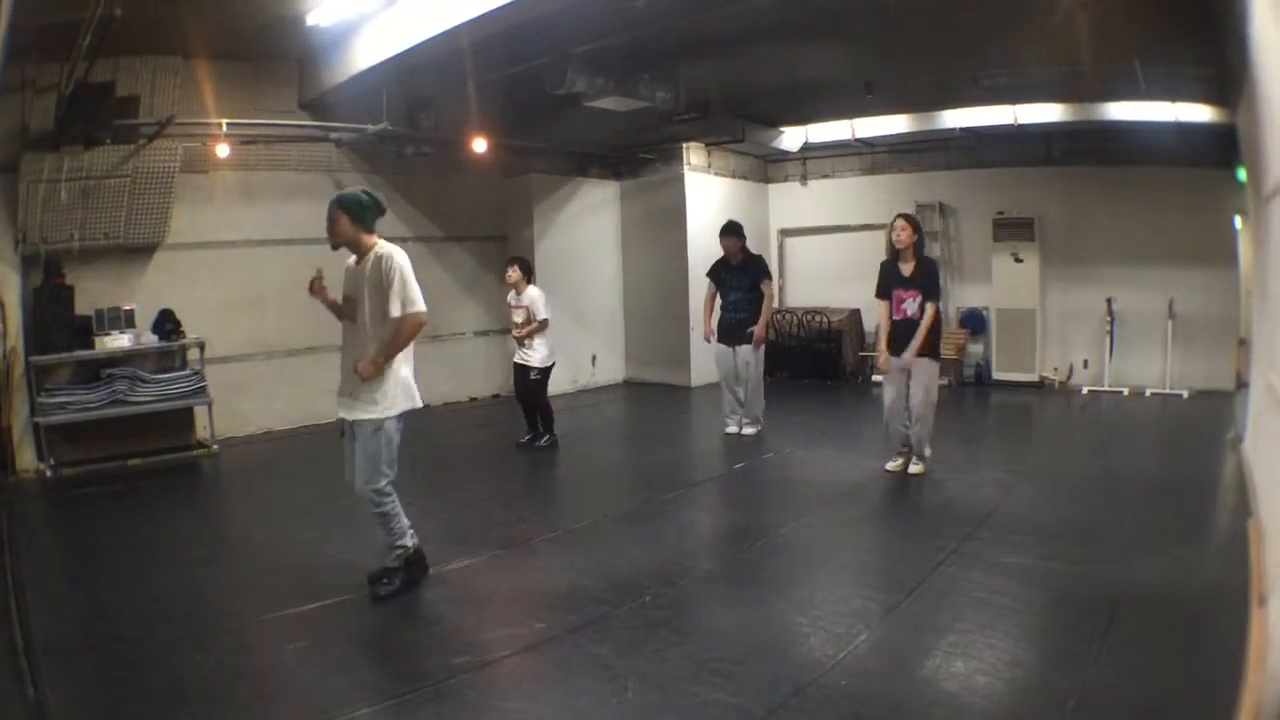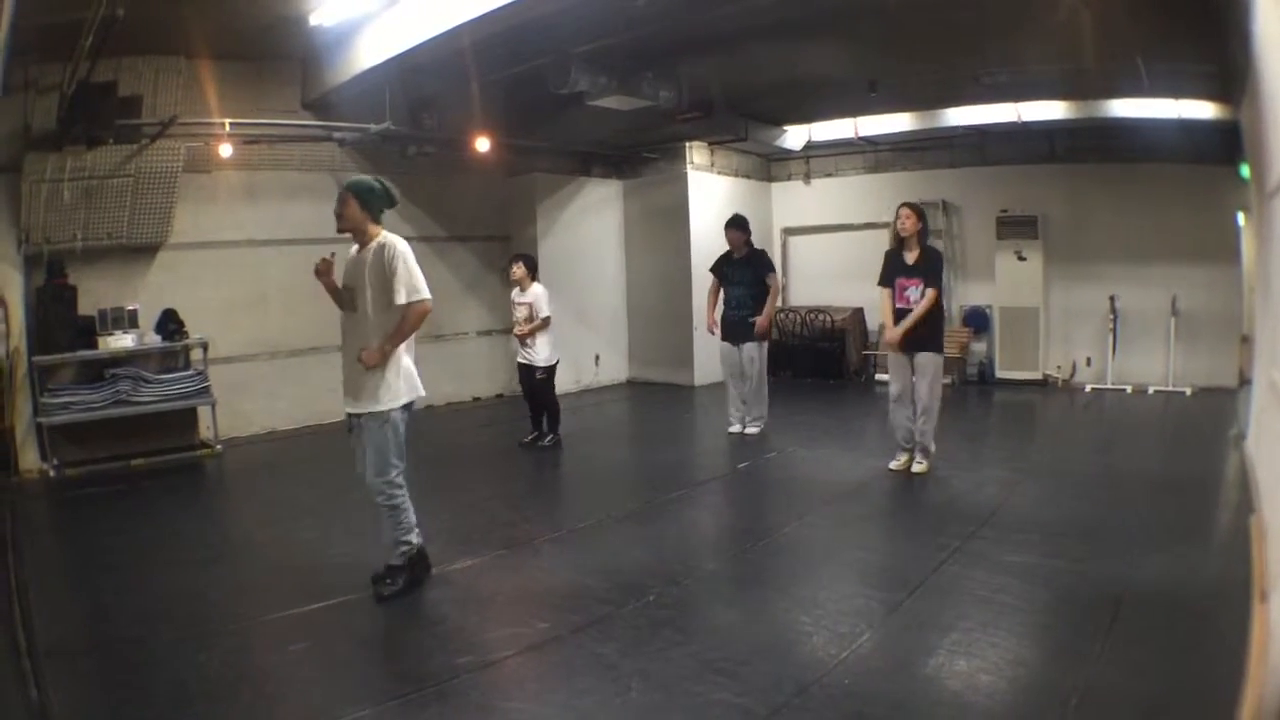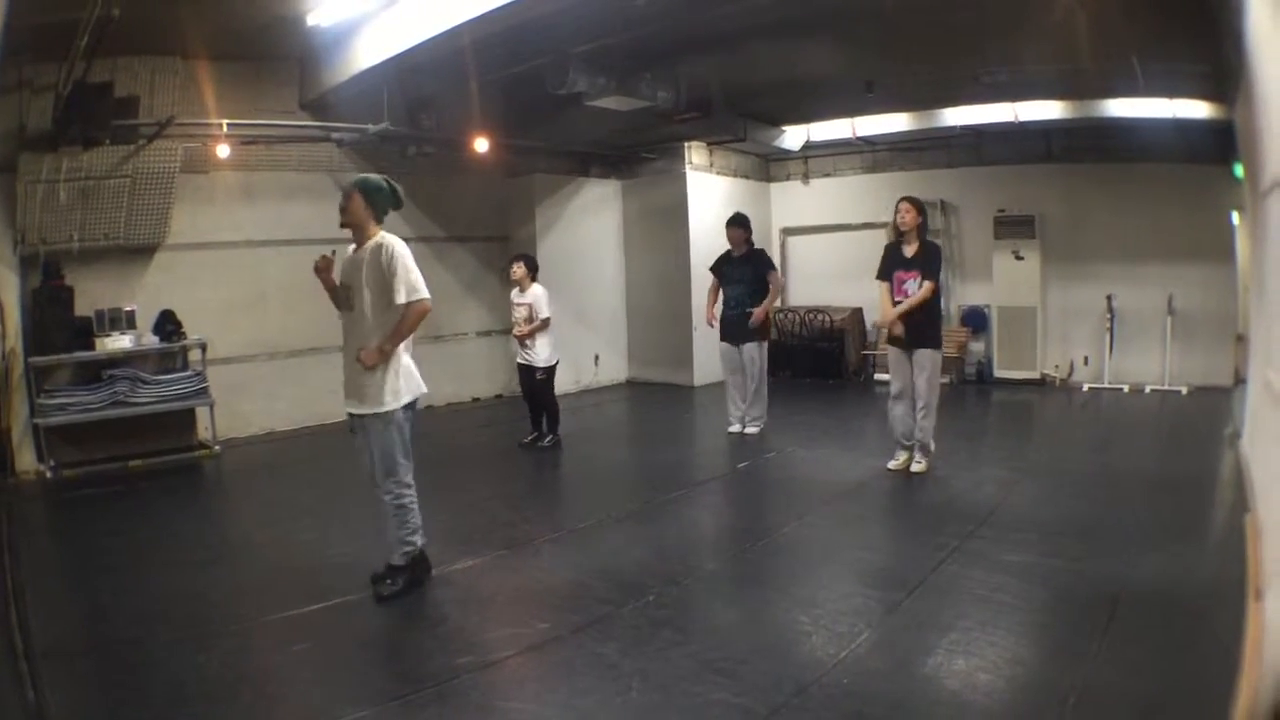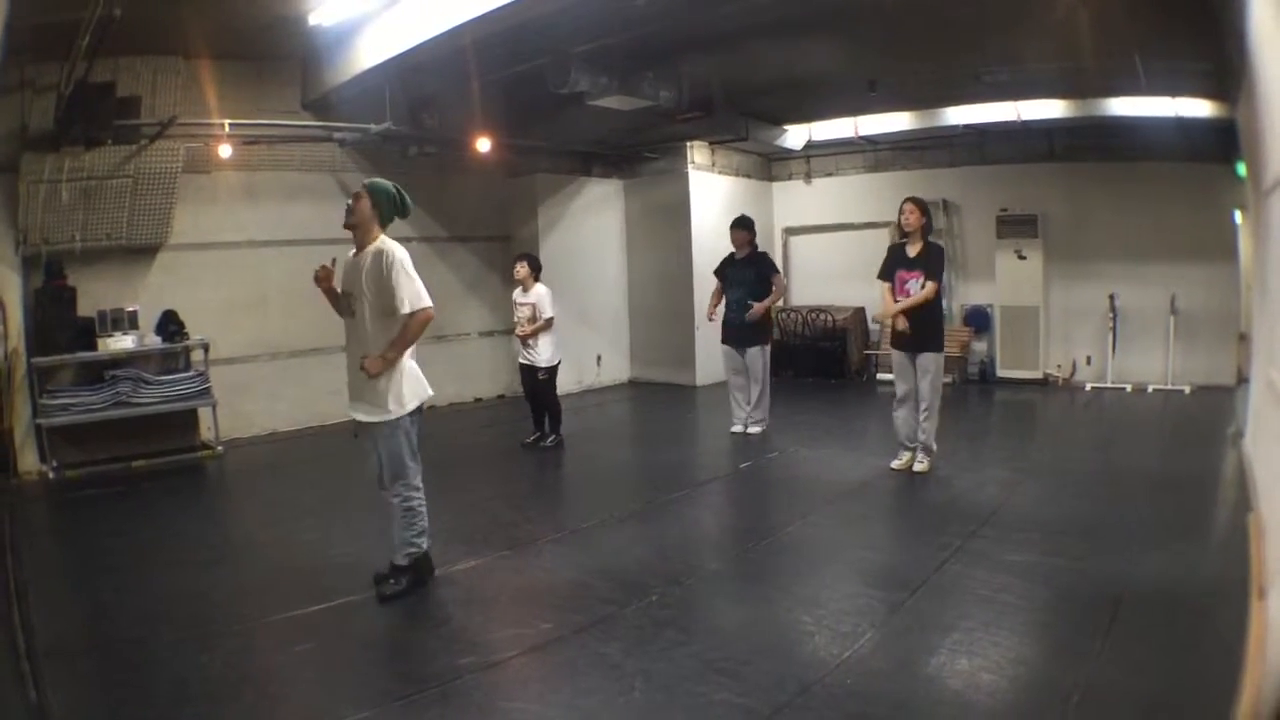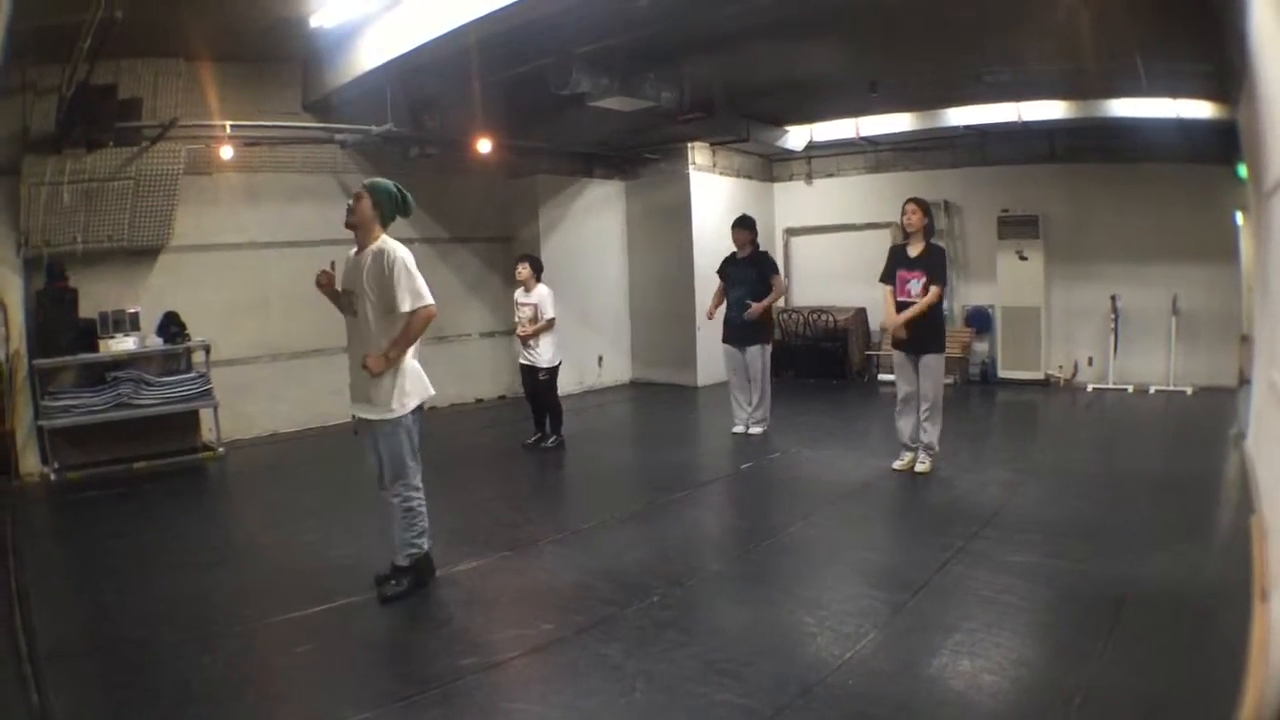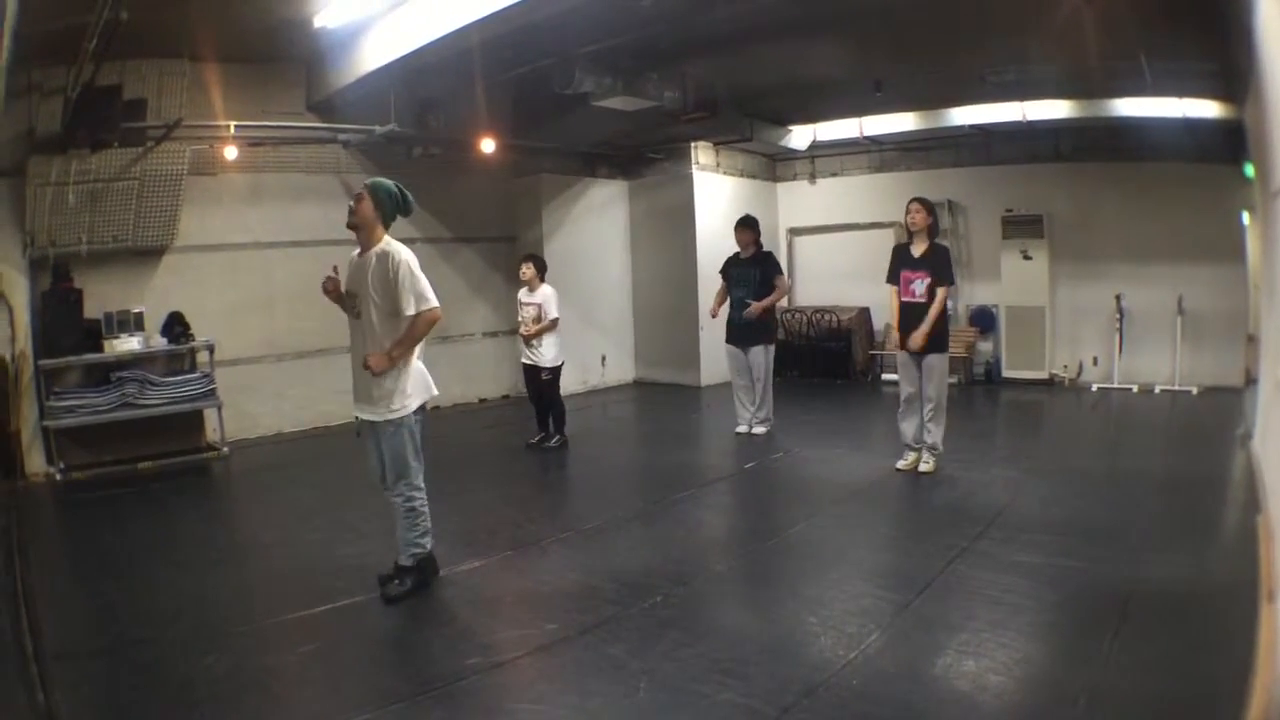
dt=0.1s
person 1, frame 1
left shoulder: (390, 259)
right shoulder: (352, 265)
left elbow: (416, 318)
left wrist: (377, 362)
right wrist: (326, 300)
left hip: (383, 395)
right hip: (355, 394)
left knee: (372, 483)
right knee: (363, 481)
left ankle: (407, 557)
right ankle: (402, 553)
person 1, frame 2
left shoulder: (392, 248)
right shoulder: (354, 255)
left elbow: (421, 305)
left wrist: (383, 350)
right wrist: (328, 284)
left hip: (387, 387)
right hip: (360, 387)
left knee: (385, 478)
right knee: (373, 477)
left ankle: (409, 560)
right ankle: (405, 554)
person 1, frame 3
left shoulder: (390, 248)
right shoulder: (352, 254)
left elbow: (421, 304)
left wrist: (383, 350)
right wrist: (327, 281)
left hip: (388, 387)
right hip: (361, 387)
left knee: (395, 479)
right knee: (384, 477)
left ankle: (410, 560)
right ankle: (405, 555)
person 1, frame 4
left shoulder: (390, 255)
right shoulder: (352, 259)
left elbow: (424, 312)
left wrist: (386, 359)
right wrist: (329, 291)
left hip: (394, 392)
right hip: (366, 393)
left knee: (404, 482)
right knee: (390, 482)
left ankle: (413, 562)
right ankle: (408, 557)
person 1, frame 5
left shoulder: (391, 254)
right shoulder: (353, 258)
left elbow: (426, 310)
left wrist: (389, 357)
right wrist: (331, 292)
left hip: (395, 391)
right hip: (367, 392)
left knee: (404, 482)
right knee: (389, 482)
left ankle: (414, 562)
right ankle: (409, 558)
person 1, frame 6
left shoulder: (396, 256)
right shoulder: (355, 259)
left elbow: (430, 313)
left wrist: (390, 358)
right wrist: (338, 297)
left hip: (399, 391)
right hip: (370, 392)
left knee: (406, 483)
right knee: (391, 481)
left ankle: (417, 562)
right ankle: (412, 558)
person 2, frame 1
left shoulder: (928, 267)
right shoulder: (887, 268)
left elbow: (930, 310)
right elbow: (884, 309)
left wrist: (913, 349)
right wrist: (882, 348)
left hip: (923, 347)
right hip: (896, 346)
left knee: (919, 404)
right knee: (891, 403)
left ankle: (919, 454)
right ankle: (902, 451)
person 2, frame 2
left shoulder: (932, 256)
right shoulder: (891, 256)
left elbow: (930, 298)
right elbow: (887, 296)
left wrist: (902, 327)
right wrist: (889, 330)
left hip: (928, 338)
right hip: (900, 340)
left knee: (925, 398)
right knee: (898, 395)
left ankle: (923, 452)
right ankle: (905, 449)
person 2, frame 3
left shoulder: (931, 250)
right shoulder: (890, 250)
left elbow: (927, 290)
right elbow: (885, 289)
left wrist: (895, 313)
right wrist: (891, 320)
left hip: (926, 334)
right hip: (899, 333)
left knee: (924, 394)
right knee: (898, 392)
left ankle: (922, 450)
right ankle: (904, 447)
person 2, frame 4
left shoulder: (934, 251)
right shoulder: (894, 251)
left elbow: (930, 291)
right elbow: (886, 288)
left wrist: (895, 308)
right wrist: (894, 315)
left hip: (928, 335)
right hip: (901, 334)
left knee: (928, 396)
right knee: (903, 395)
left ankle: (925, 451)
right ankle: (907, 448)
person 2, frame 5
left shoulder: (936, 253)
right shoulder: (895, 252)
left elbow: (934, 295)
right elbow: (889, 291)
left wrist: (903, 317)
right wrist: (893, 320)
left hip: (930, 336)
right hip: (903, 336)
left knee: (930, 397)
right knee: (905, 395)
left ankle: (927, 451)
right ankle: (909, 449)
person 2, frame 6
left shoulder: (940, 253)
right shoulder: (899, 252)
left elbow: (942, 296)
right elbow: (895, 293)
left wrist: (923, 330)
right wrist: (895, 329)
left hip: (931, 336)
right hip: (905, 336)
left knee: (933, 396)
right knee: (908, 395)
left ankle: (931, 451)
right ankle: (912, 449)
person 3, frame 1
left shoulder: (756, 263)
right shoulder: (719, 266)
left elbow: (768, 294)
right elbow: (710, 295)
left wrist: (762, 325)
right wrist: (707, 324)
left hip: (749, 330)
right hip: (726, 330)
left knee: (749, 377)
right knee: (727, 376)
left ankle: (752, 421)
right ankle: (733, 419)
person 3, frame 2
left shoulder: (759, 258)
right shoulder: (723, 261)
left elbow: (775, 288)
right elbow: (713, 289)
left wrist: (766, 316)
right wrist: (710, 314)
left hip: (752, 328)
right hip: (729, 327)
left knee: (754, 376)
right knee: (732, 376)
left ankle: (755, 420)
right ankle: (736, 419)
person 3, frame 3
left shoulder: (759, 257)
right shoulder: (723, 260)
left elbow: (777, 285)
right elbow: (714, 288)
left wrist: (764, 308)
right wrist: (709, 309)
left hip: (753, 327)
right hip: (728, 326)
left knee: (754, 375)
right knee: (733, 375)
left ankle: (754, 420)
right ankle: (736, 419)
person 3, frame 4
left shoulder: (761, 260)
right shoulder: (727, 263)
left elbow: (780, 287)
right elbow: (719, 289)
left wrist: (764, 305)
right wrist: (713, 306)
left hip: (756, 330)
right hip: (731, 329)
left knee: (758, 377)
right knee: (735, 377)
left ankle: (757, 420)
right ankle: (740, 419)
person 3, frame 5
left shoulder: (763, 260)
right shoulder: (728, 262)
left elbow: (780, 289)
right elbow: (721, 290)
left wrist: (762, 305)
right wrist: (713, 306)
left hip: (757, 329)
right hip: (732, 329)
left knee: (758, 377)
right knee: (736, 377)
left ankle: (758, 421)
right ankle: (741, 420)
person 3, frame 6
left shoulder: (766, 259)
right shoulder: (732, 262)
left elbow: (782, 288)
right elbow: (724, 290)
left wrist: (763, 304)
right wrist: (716, 304)
left hip: (761, 329)
right hip: (735, 329)
left knee: (761, 377)
right knee: (739, 378)
left ankle: (762, 420)
right ankle: (744, 419)
person 4, frame 1
left shoulder: (534, 294)
right shoulder: (511, 297)
left elbow: (544, 322)
left wrist: (525, 332)
right wrist: (515, 332)
left hip: (539, 356)
right hip: (521, 356)
left knee: (537, 396)
right knee: (522, 396)
left ankle: (549, 434)
right ankle: (533, 431)
person 4, frame 2
left shoulder: (538, 291)
right shoulder: (515, 293)
left elbow: (546, 320)
left wrist: (526, 330)
right wrist: (516, 329)
left hip: (542, 355)
right hip: (524, 355)
left knee: (546, 395)
right knee: (530, 395)
left ankle: (553, 433)
right ankle: (537, 431)
person 4, frame 3
left shoulder: (538, 292)
right shoulder: (514, 294)
left elbow: (545, 321)
left wrist: (526, 331)
right wrist: (515, 330)
left hip: (542, 356)
right hip: (524, 355)
left knee: (545, 396)
right knee: (529, 396)
left ankle: (553, 434)
right ankle: (537, 431)
person 4, frame 4
left shoulder: (542, 291)
right shoulder: (516, 294)
left elbow: (548, 321)
left wrist: (529, 330)
right wrist: (518, 330)
left hip: (544, 355)
right hip: (525, 355)
left knee: (547, 395)
right knee: (532, 396)
left ankle: (555, 434)
right ankle: (539, 431)
person 4, frame 5
left shoulder: (543, 292)
right shoulder: (518, 294)
left elbow: (550, 321)
left wrist: (530, 331)
right wrist: (519, 330)
left hip: (545, 356)
right hip: (526, 356)
left knee: (548, 396)
right knee: (532, 397)
left ankle: (556, 435)
right ankle: (540, 432)
person 4, frame 6
left shoulder: (547, 292)
right shoulder: (521, 294)
left elbow: (554, 321)
left wrist: (534, 331)
right wrist: (522, 329)
left hip: (547, 356)
right hip: (529, 355)
left knee: (551, 396)
right knee: (535, 396)
left ankle: (559, 434)
right ankle: (543, 432)
